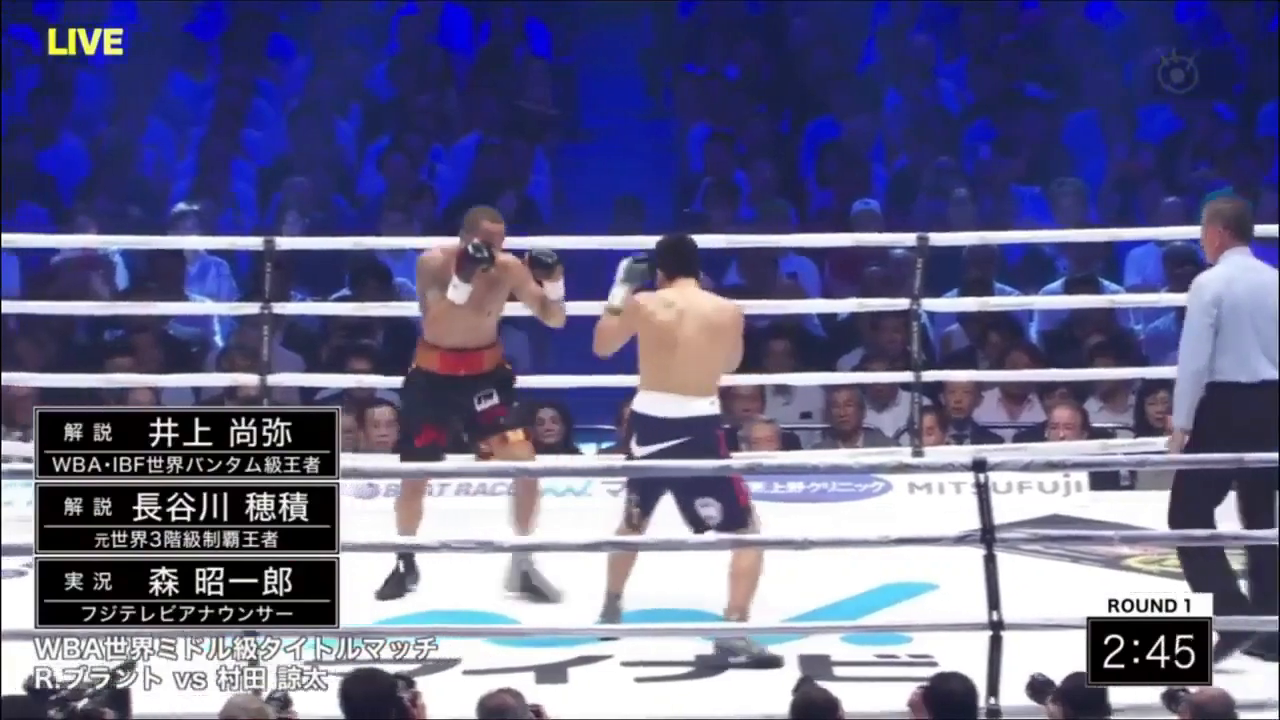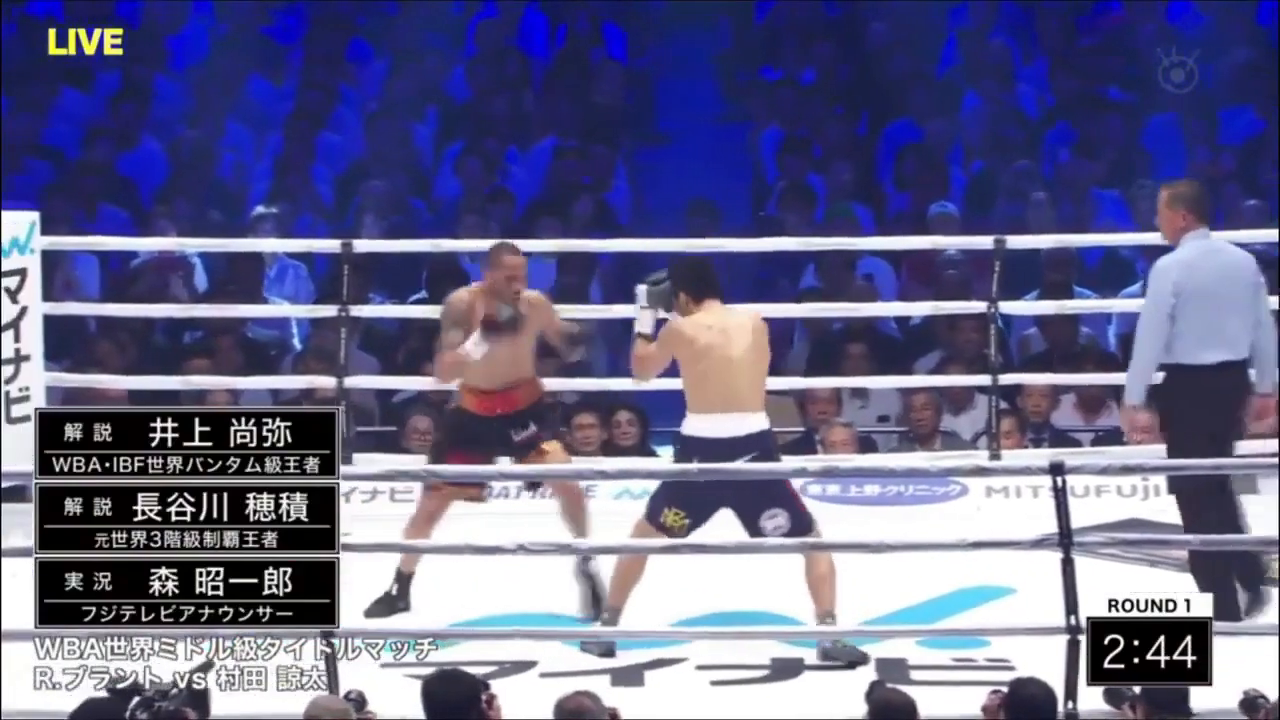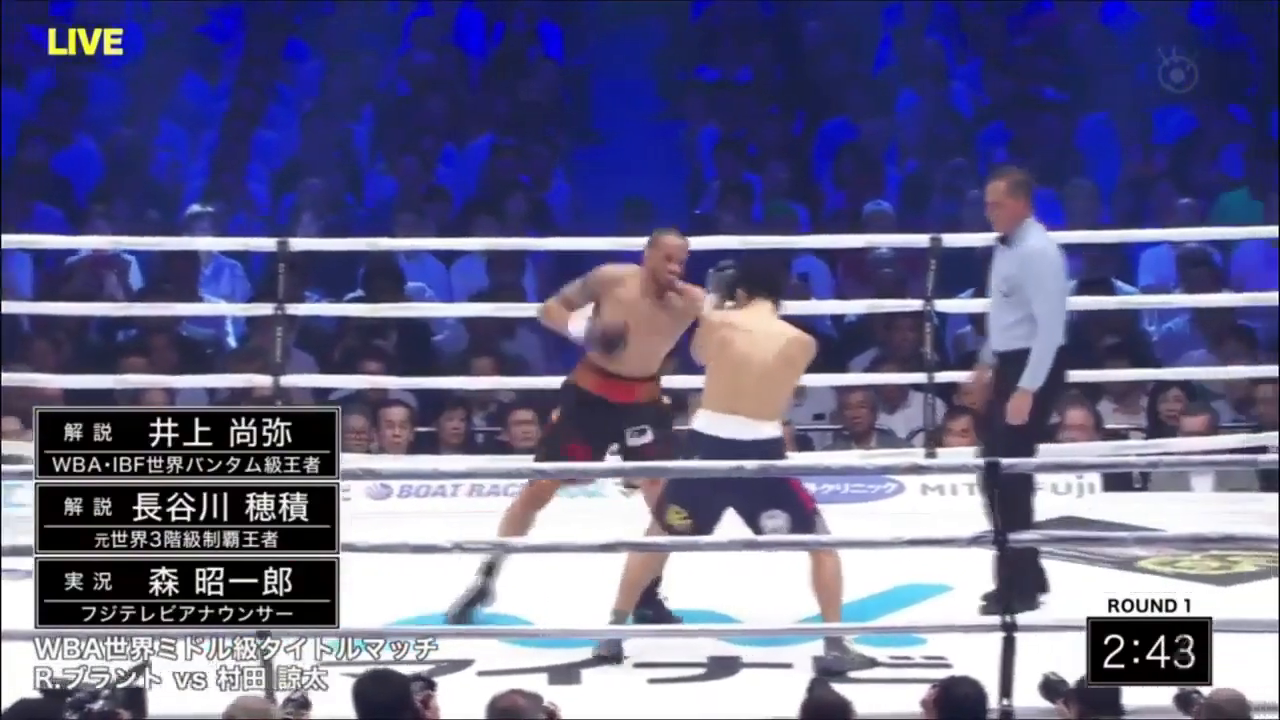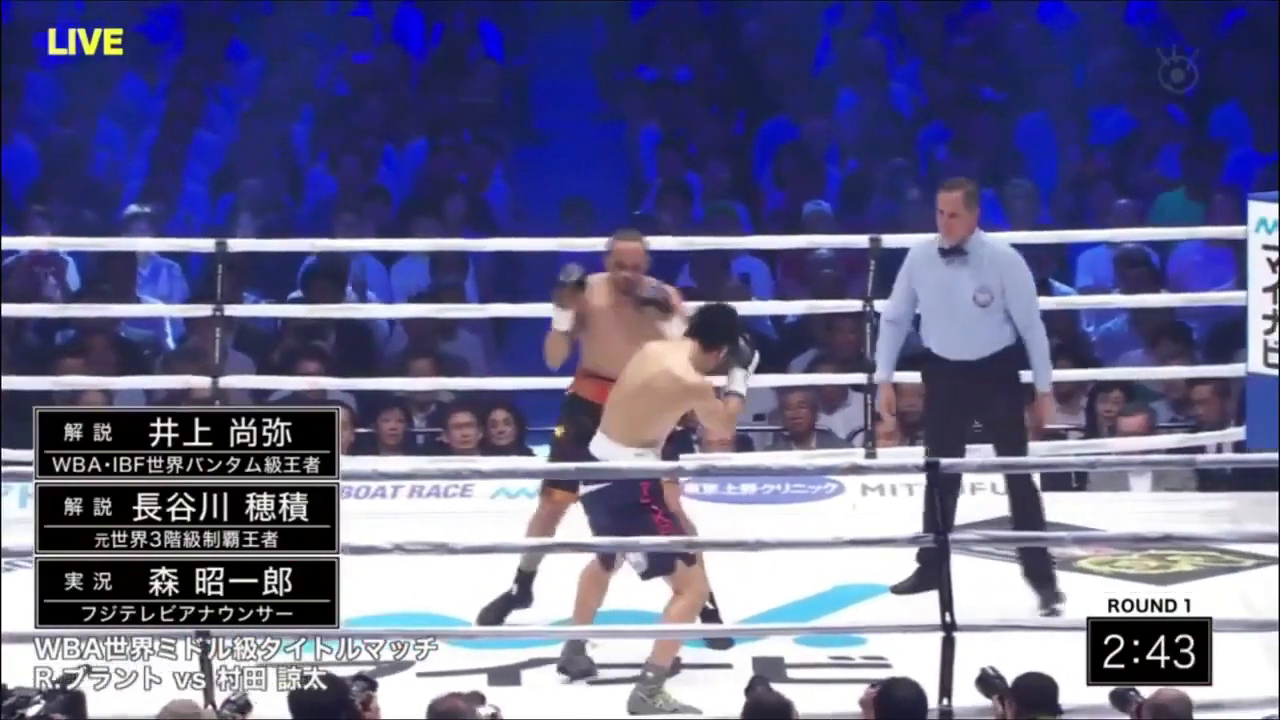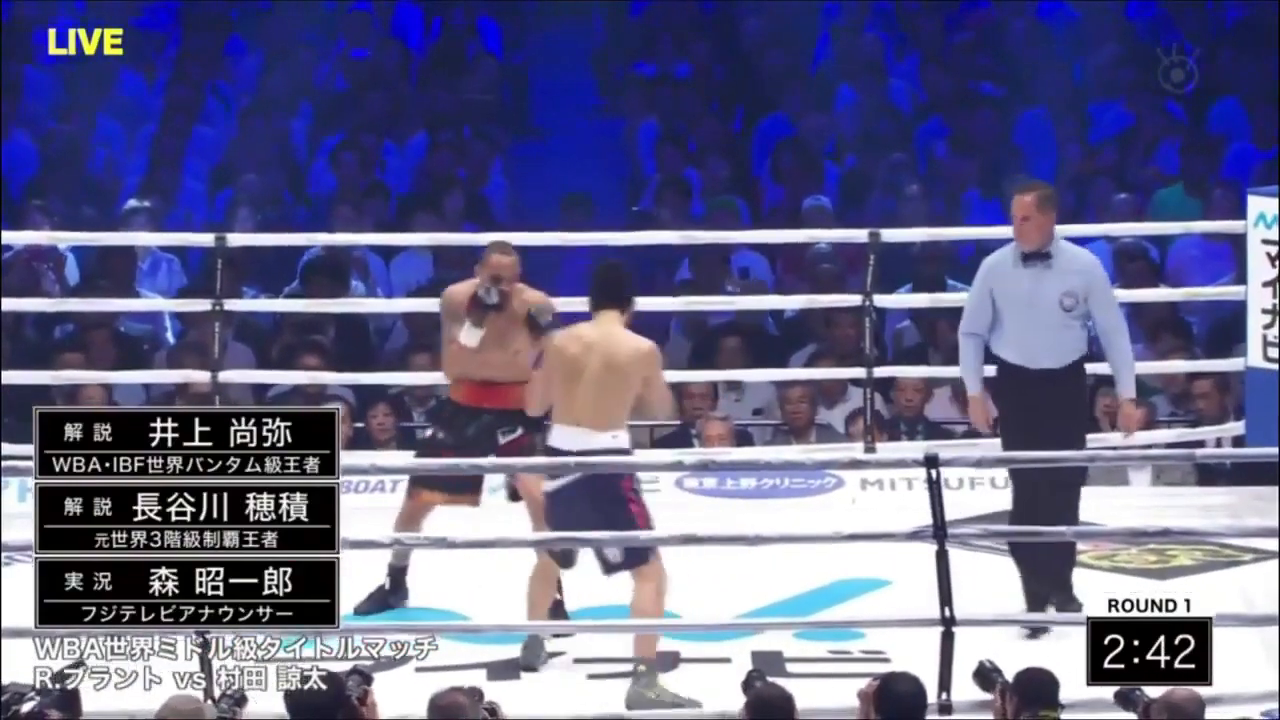
dt=0.7s
person 1, frame 1
left shoulder: (1211, 283)
left elbow: (1194, 361)
left wrist: (1181, 423)
left hip: (1225, 406)
left knee: (1188, 515)
left ankle: (1234, 619)
person 1, frame 2
left shoulder: (1170, 267)
right shoulder: (1243, 260)
left elbow: (1150, 339)
left wrist: (1133, 399)
left hip: (1188, 385)
right hip: (1232, 380)
left knee: (1196, 496)
right knee: (1215, 486)
left ankle: (1223, 601)
person 1, frame 3
left shoulder: (1039, 252)
right shoulder: (1006, 247)
left elbow: (1051, 326)
left wrist: (1028, 389)
right wrist: (986, 361)
left hip: (1032, 372)
right hip: (1008, 368)
left knee: (1009, 476)
right knee: (996, 473)
left ankle: (1019, 587)
right ankle: (1021, 572)
person 1, frame 4
left shoulder: (1004, 260)
right shoulder: (920, 258)
left elbow: (1030, 326)
right elbow: (895, 319)
left wrist: (1043, 389)
right wrist: (885, 379)
left hip: (995, 373)
right hip: (944, 374)
left knee: (1016, 472)
right knee: (940, 474)
left ankle: (1041, 578)
right ankle: (931, 566)
person 1, frame 5
left shoulder: (1084, 265)
right shoulder: (994, 267)
left elbow: (1113, 330)
right elbow: (971, 332)
left wrist: (1126, 394)
right wrist: (974, 391)
left hip: (1067, 384)
right hip: (1016, 385)
left knee: (1065, 487)
right knee: (1027, 490)
left ankle: (1059, 583)
right ankle: (1037, 600)
person 2, frame 1
left shoulder: (644, 304)
right shoulder: (729, 311)
left elbow: (601, 346)
left wrist: (621, 288)
left hip: (648, 427)
right hip: (698, 432)
left knee: (632, 524)
right knee: (746, 532)
left ankle: (611, 611)
right ankle: (734, 629)
person 2, frame 2
left shoulder: (682, 329)
right shoulder: (758, 326)
left elbow: (642, 370)
left wrist: (645, 313)
left hip: (702, 450)
right hip: (754, 448)
left knee: (644, 535)
right knee: (810, 541)
left ankle: (606, 629)
right ankle: (829, 636)
person 2, frame 3
left shoulder: (717, 322)
right shoulder: (802, 343)
left wrist: (715, 297)
left hip: (706, 448)
right hip: (760, 454)
left knee: (657, 538)
right knee: (820, 547)
left ankle: (613, 636)
right ankle: (835, 648)
person 2, frame 4
left shoulder: (651, 349)
right shoulder: (692, 382)
right elbow: (724, 427)
right wrist: (741, 375)
right hip: (628, 484)
left knee: (606, 560)
right knee: (693, 585)
left ankle: (574, 651)
right ankle: (648, 689)
person 2, frame 5
left shoulder: (560, 341)
right shoulder: (643, 350)
left elbow: (533, 405)
right elbow: (663, 412)
left hip: (559, 462)
right hip: (604, 467)
left knee: (551, 556)
right knee: (650, 574)
left ankle: (533, 645)
right ankle: (645, 683)
person 3, frame 1
left shoulder: (510, 267)
right shoulder: (433, 262)
left elbow: (556, 321)
right elbow: (434, 328)
left wrist: (553, 281)
right wrist: (463, 278)
left hip: (485, 371)
right hip: (433, 373)
right knee: (414, 478)
left ankle: (522, 565)
right ankle: (405, 565)
person 3, frame 2
left shoulder: (535, 304)
right shoulder: (460, 304)
left elbow: (562, 340)
right elbow: (444, 372)
left wrist: (572, 339)
right wrist: (483, 340)
left hip: (524, 408)
right hip: (473, 413)
left knee: (567, 484)
right knee: (430, 507)
left ankle: (584, 570)
right ankle: (399, 588)
person 3, frame 3
left shoulder: (691, 299)
right shoulder: (612, 277)
right elbow: (550, 310)
right wrist: (583, 331)
left hip: (642, 402)
right hip: (588, 392)
left knee: (663, 497)
right knee: (537, 490)
left ankle: (649, 596)
right ankle: (486, 579)
person 3, frame 4
left shoulder: (665, 297)
right shoulder: (587, 291)
right elbow: (553, 362)
left wrist: (667, 319)
right wrist: (563, 309)
right hip: (589, 405)
right knee: (552, 504)
right ankle: (520, 588)
person 3, frame 5
left shoulder: (536, 304)
right shoulder: (455, 299)
right elbow: (450, 367)
right wrist: (474, 322)
left hip: (515, 410)
right hip: (462, 408)
left knee: (538, 499)
right knee: (416, 501)
left ankle: (551, 597)
right ankle: (394, 585)
